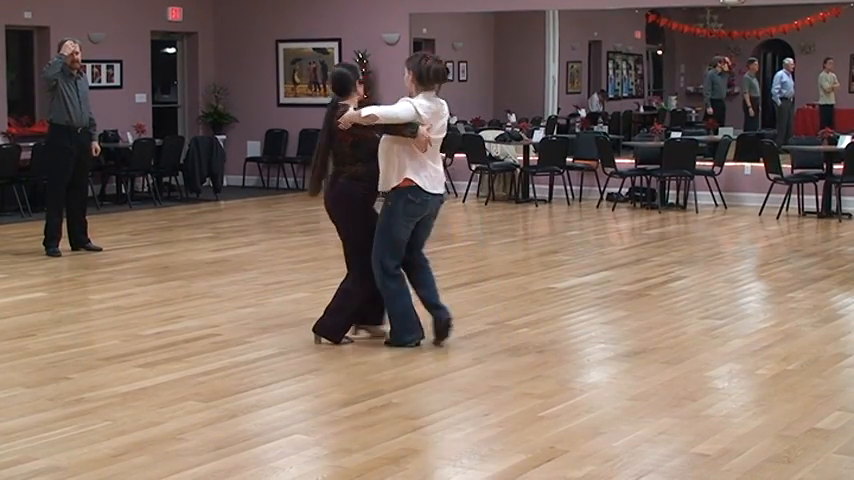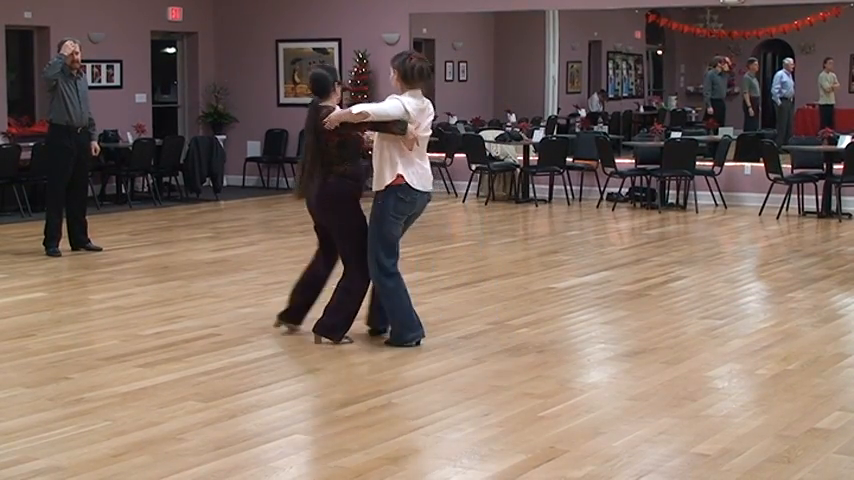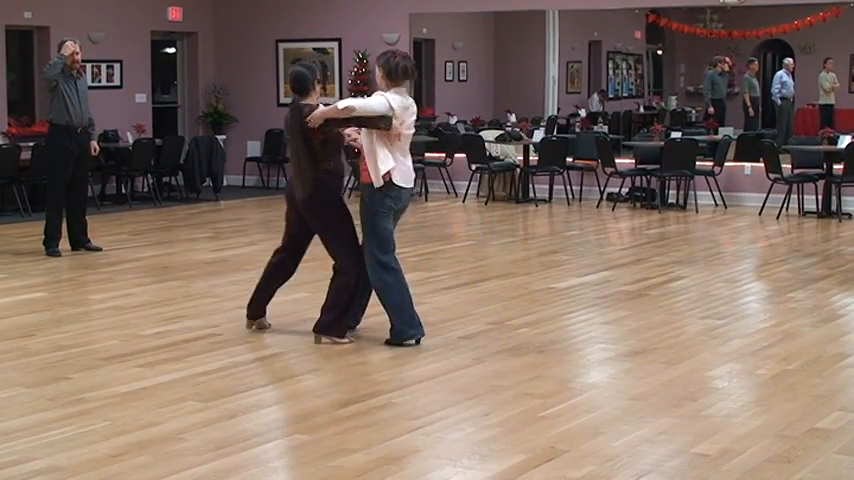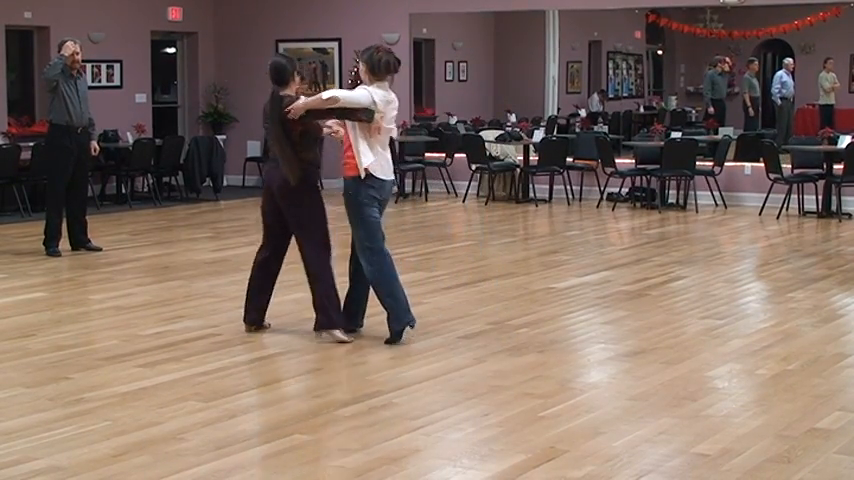
dt=0.2s
person 1, frame 1
left shoulder: (411, 107)
right shoulder: (441, 108)
left elbow: (374, 114)
left wrist: (350, 118)
left hip: (408, 192)
right hip: (433, 193)
left knee: (385, 263)
right knee: (414, 257)
left ankle: (406, 332)
right ankle: (439, 314)
person 1, frame 2
left shoulder: (400, 105)
right shoulder: (425, 106)
left elbow: (364, 111)
left wrist: (337, 117)
right wrist: (371, 138)
left hip: (398, 189)
right hip: (420, 190)
left knee: (382, 261)
right knee: (387, 253)
left ankle: (406, 331)
right ankle: (381, 319)
person 1, frame 3
left shoulder: (385, 101)
right shoulder: (408, 103)
left elbow: (349, 105)
left wrist: (322, 114)
right wrist: (358, 135)
left hip: (384, 186)
right hip: (402, 186)
left knee: (381, 258)
right knee: (373, 252)
left ankle: (407, 328)
person 1, frame 4
left shoulder: (368, 95)
right shoulder: (389, 98)
left elbow: (333, 97)
left wrist: (303, 106)
right wrist: (340, 129)
left hip: (363, 179)
right hip: (382, 179)
left knee: (372, 250)
right knee: (362, 247)
left ankle: (400, 316)
right ankle: (352, 317)
person 2, frame 1
left shoulder: (341, 114)
right elbow: (379, 122)
right wrist: (414, 130)
left hip: (350, 194)
right hip: (351, 197)
right knee: (364, 265)
left ankle: (367, 318)
right ankle: (330, 329)
person 2, frame 2
left shoulder: (318, 115)
right shoulder: (335, 116)
right elbow: (368, 120)
left wrist: (362, 138)
right wrist: (403, 128)
left hip: (323, 193)
right hip: (338, 196)
left knee: (326, 256)
right knee: (360, 264)
left ankle: (291, 314)
right ankle: (330, 329)
person 2, frame 3
left shoulder: (295, 114)
right shoulder: (318, 114)
left wrist: (343, 137)
right wrist: (387, 124)
left hip: (301, 190)
right hip: (321, 192)
left knee: (289, 251)
right knee: (349, 259)
left ankle: (256, 313)
right ankle: (330, 328)
person 2, frame 4
left shoulder: (273, 106)
right shoulder: (298, 105)
left wrist: (322, 127)
left hip: (275, 179)
right hip: (298, 184)
left knee: (271, 247)
right knee: (315, 251)
left ankle: (254, 317)
right ankle: (329, 322)
person 3, frame 1
left shoulder: (83, 79)
right shoulder: (58, 77)
right elbow: (47, 74)
left wrist: (93, 138)
right wrist: (61, 55)
left hip: (82, 137)
right hip: (61, 136)
left knee: (80, 192)
right knee: (57, 191)
left ankle: (80, 239)
right ankle: (51, 242)
person 3, frame 2
left shoulder: (82, 79)
right shoulder: (57, 77)
right elbow: (47, 74)
left wrist: (92, 137)
right wrist: (61, 55)
left hip: (81, 137)
right hip: (61, 136)
left knee: (79, 192)
right knee: (57, 191)
left ankle: (80, 238)
right ankle: (51, 242)
person 3, frame 3
left shoulder: (82, 79)
right shoulder: (58, 77)
right elbow: (47, 75)
left wrist: (92, 137)
right wrist: (62, 55)
left hip: (81, 137)
right hip: (60, 136)
left knee: (79, 192)
right knee: (57, 191)
left ankle: (80, 238)
right ankle: (51, 242)
person 3, frame 4
left shoulder: (82, 78)
right shoulder: (58, 78)
right elbow: (47, 75)
left wrist: (92, 137)
right wrist: (62, 56)
left hip: (81, 137)
right hip: (60, 136)
left knee: (79, 192)
right knee: (57, 191)
left ankle: (80, 238)
right ankle: (51, 242)
